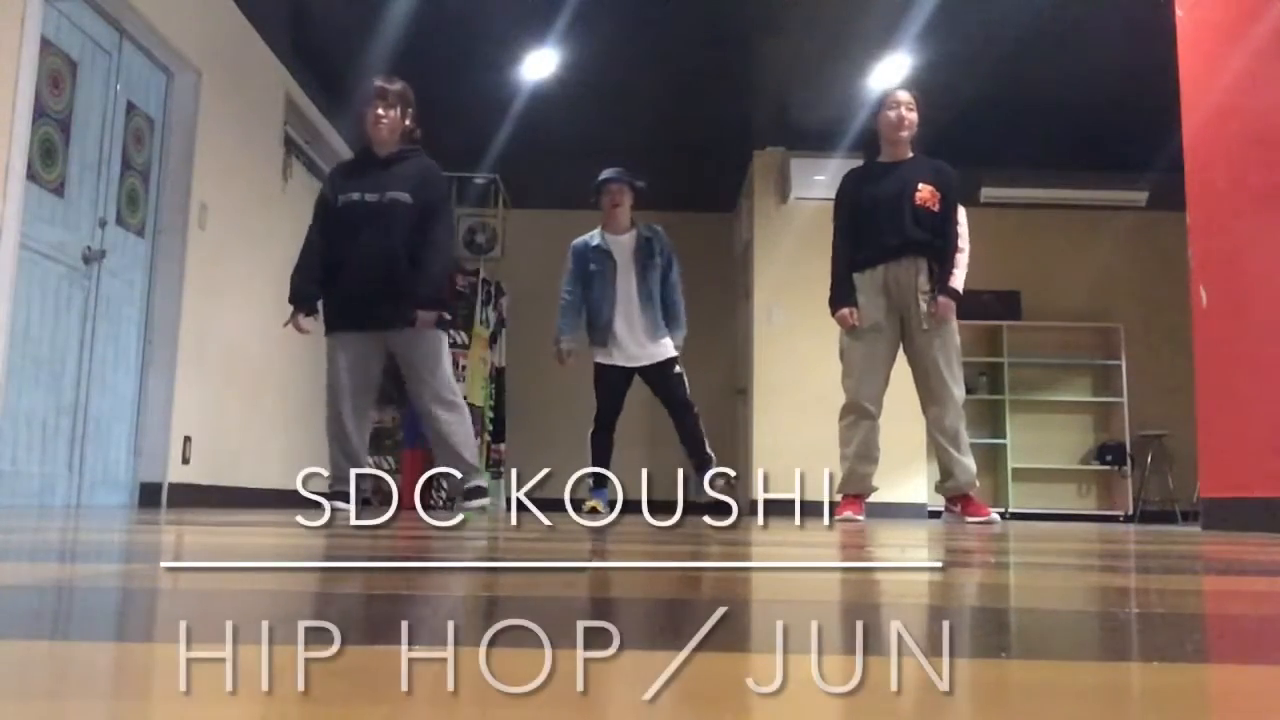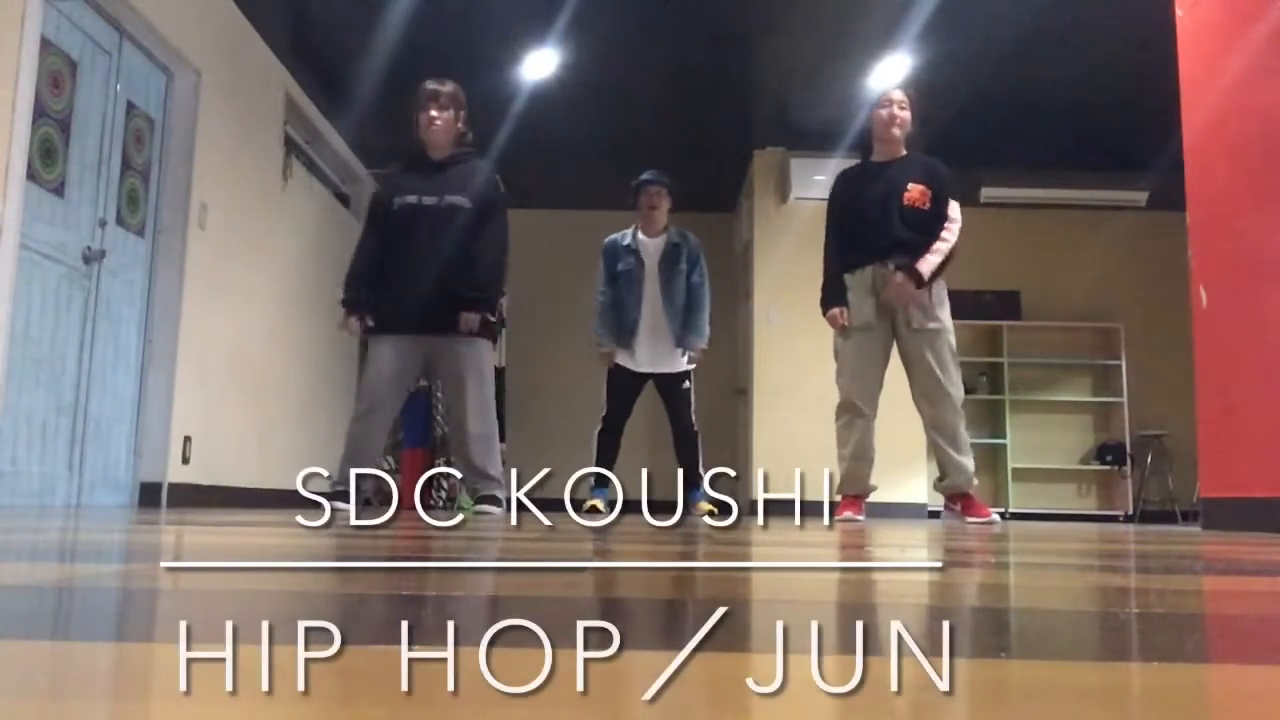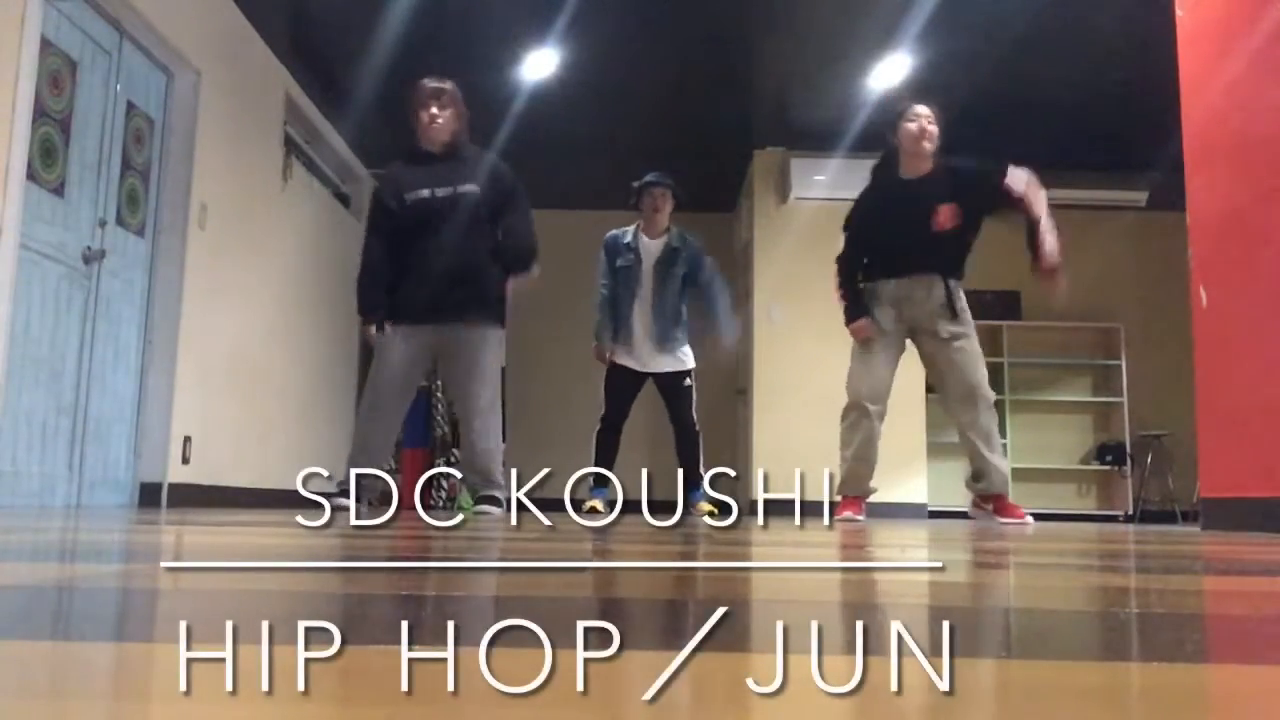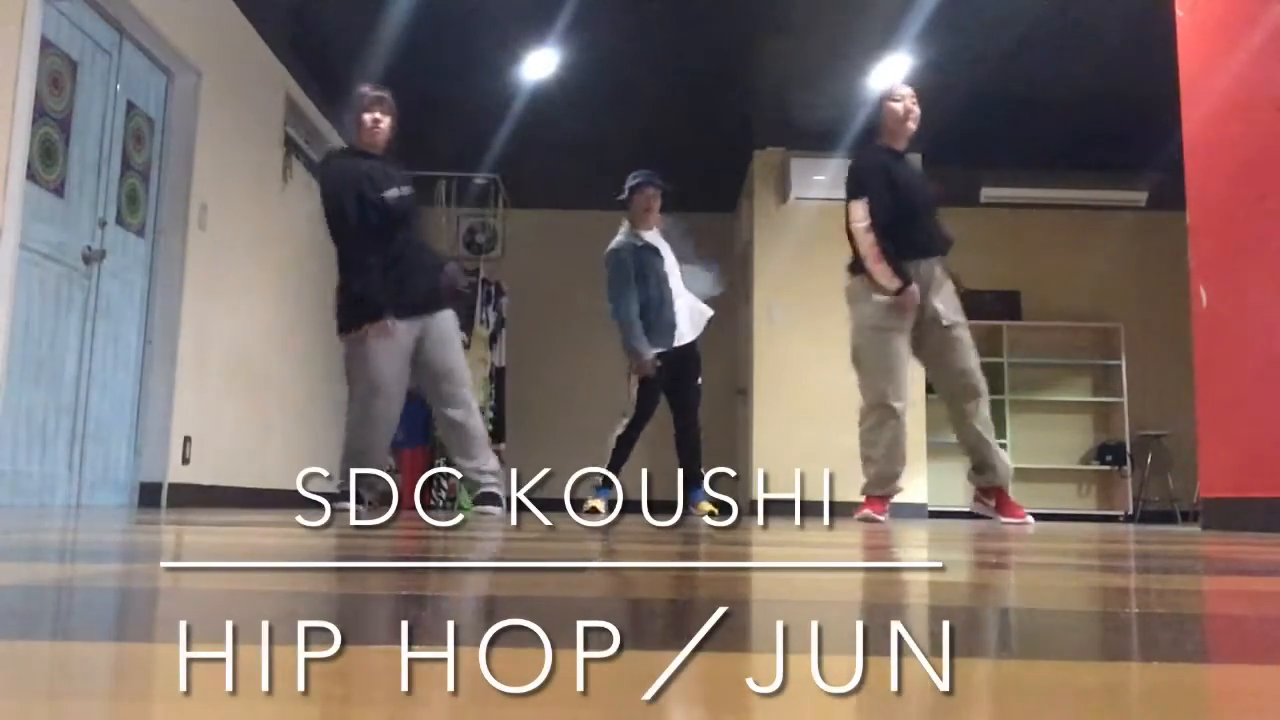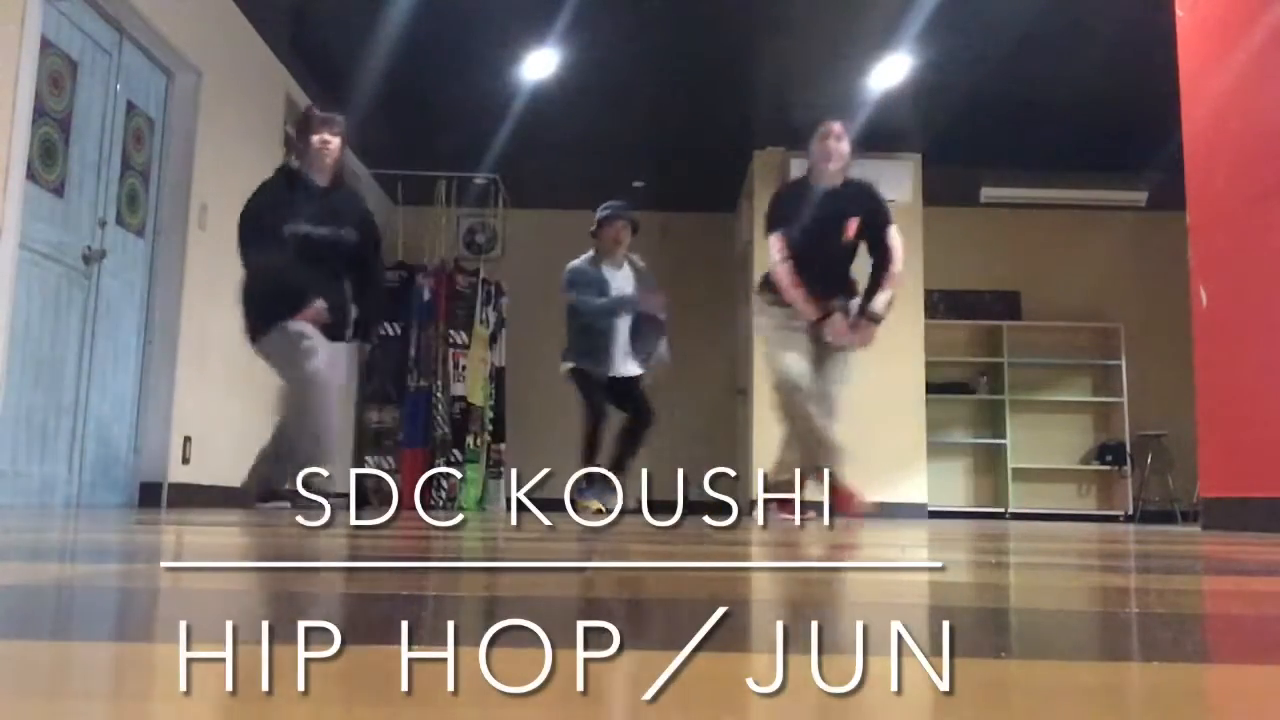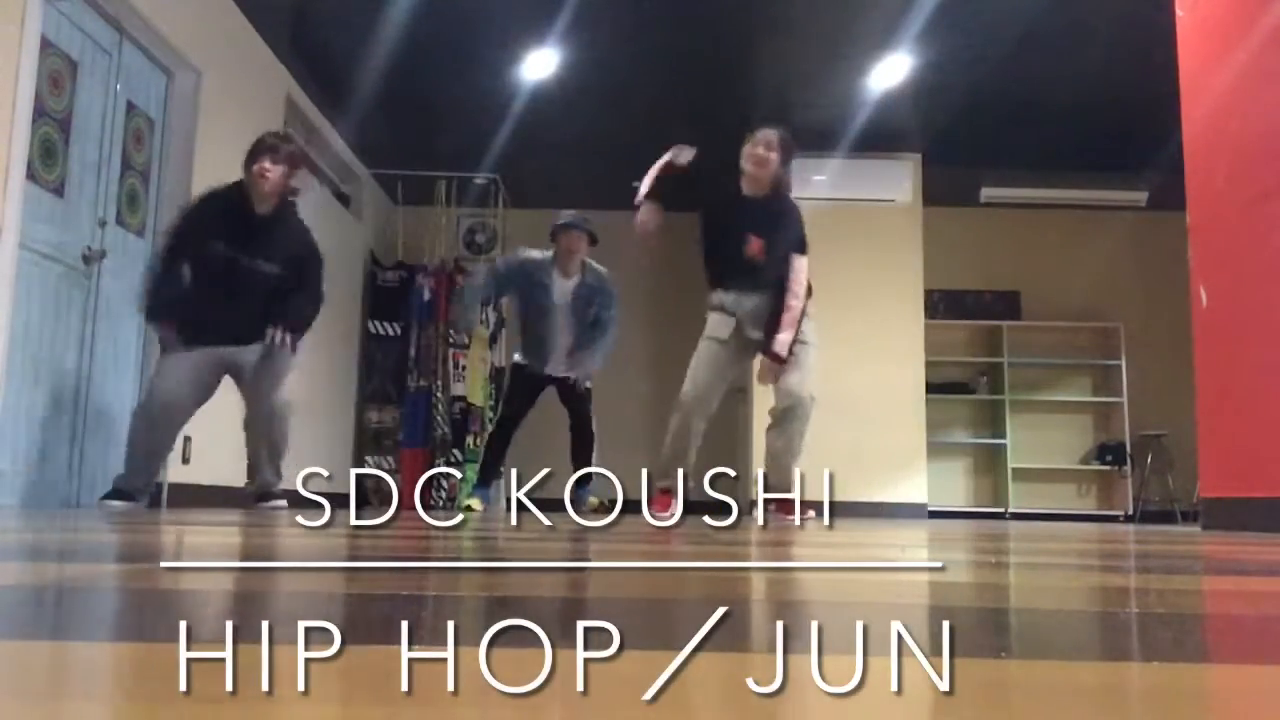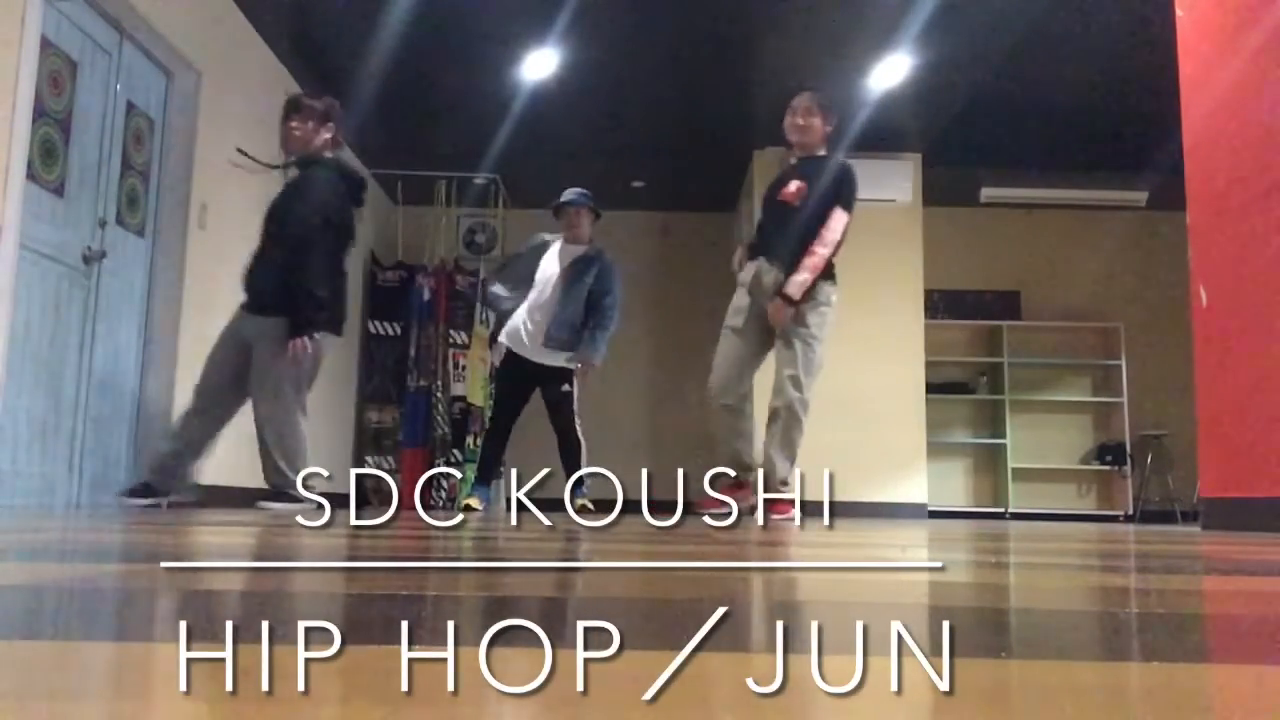
dt=0.4s
person 1, frame 1
left shoulder: (939, 174)
right shoulder: (856, 181)
left elbow: (956, 237)
right elbow: (842, 244)
left wrist: (949, 288)
right wrist: (841, 298)
left hip: (928, 285)
right hip: (870, 286)
left knee: (944, 393)
right knee: (861, 394)
left ankle: (959, 492)
right ankle: (853, 493)
person 1, frame 2
left shoulder: (931, 171)
right shoulder: (849, 181)
left elbow: (950, 229)
right elbow: (834, 245)
left wrist: (919, 272)
right wrist: (832, 298)
left hip: (920, 284)
right hip: (861, 287)
left knee: (941, 392)
right knee: (855, 395)
left ankle: (960, 491)
right ankle: (853, 493)
person 1, frame 3
left shoulder: (960, 176)
right shoulder: (876, 197)
left elbow: (1024, 188)
right elbow: (847, 259)
left wrist: (1044, 251)
right wrist: (854, 311)
left hip: (940, 296)
right hip: (886, 299)
left knee: (973, 395)
right knee: (864, 396)
left ankle: (990, 493)
right ankle: (852, 494)
person 1, frame 4
left shoulder: (908, 165)
right shoulder: (868, 164)
right elbow: (862, 229)
right wrist: (894, 284)
left hip: (932, 282)
right hip: (882, 286)
left knee: (968, 385)
right knee: (885, 396)
left ankle: (993, 489)
right ankle: (881, 491)
person 1, frame 5
left shoulder: (865, 197)
right shoulder: (790, 196)
left elbow: (892, 258)
right elbow: (779, 262)
left wrist: (872, 311)
right wrist: (818, 314)
left hip: (837, 307)
right hip: (784, 306)
left knee: (824, 400)
right knee: (792, 379)
left ankle: (785, 486)
right ankle: (833, 479)
person 1, frame 6
left shoulder: (784, 214)
right shoulder: (716, 183)
left elbow: (797, 285)
right elbow: (673, 160)
left wrist: (780, 348)
right wrist: (647, 204)
left hip: (781, 313)
right hip: (730, 307)
left knee: (796, 397)
right knee: (694, 397)
left ankle: (779, 492)
right ankle: (666, 488)
person 1, frame 7
left shoulder: (838, 173)
right shoulder: (786, 173)
left elbow: (827, 239)
left wrist: (793, 291)
right wrist: (746, 254)
left hip: (804, 292)
right hip: (754, 282)
left knee: (789, 393)
right knee: (722, 385)
left ankle: (777, 490)
right ankle: (739, 477)
person 2, frame 1
left shoulder: (425, 173)
right shoulder: (343, 177)
left elbow: (439, 243)
right elbow: (319, 243)
left wrist: (431, 299)
right wrist: (304, 298)
left hip: (412, 312)
right hip: (351, 312)
left knee: (440, 398)
right knee: (345, 405)
left ankle: (471, 483)
right ankle: (344, 490)
person 2, frame 2
left shoulder: (481, 177)
right shoulder: (396, 180)
left elbow: (491, 246)
right elbow: (371, 245)
left wrist: (479, 301)
right wrist: (356, 300)
left hip: (460, 319)
right hip: (396, 317)
left knee: (473, 409)
right knee: (373, 405)
left ankle: (487, 491)
right ankle: (348, 487)
person 2, frame 3
left shoulder: (485, 166)
right shoulder: (397, 177)
left elbow: (514, 215)
right elbow: (378, 247)
left wrist: (519, 261)
right wrist: (372, 307)
left hip: (475, 311)
right hip: (408, 312)
left knee: (481, 403)
right knee: (382, 400)
left ankle: (489, 489)
right ankle: (358, 486)
person 2, frame 4
left shoulder: (387, 169)
right shoulder: (344, 172)
right elbow: (353, 244)
left wrist: (434, 270)
right wrist: (371, 306)
left hip: (427, 303)
right hip: (378, 311)
left knee: (456, 394)
right knee: (375, 403)
left ankle: (486, 484)
right ankle: (360, 491)
person 2, frame 5
left shoulder: (352, 205)
right shoulder: (276, 194)
left elbow: (367, 268)
right elbow: (257, 253)
left wrist: (366, 324)
right wrist: (302, 296)
left hip: (332, 321)
right hip: (279, 315)
left knee: (329, 402)
right knee: (316, 382)
left ankle: (268, 482)
right ankle: (327, 482)
person 2, frame 6
left shoulder: (294, 235)
right shoulder: (217, 207)
left elbow: (309, 291)
right elbow: (173, 260)
left wrist: (291, 325)
right wrist: (164, 319)
left hip: (258, 340)
right hip: (198, 335)
left knee: (269, 405)
right knee: (160, 404)
left ankle: (267, 486)
right ankle: (133, 486)
person 2, frame 7
left shoulder: (322, 183)
right shoulder: (310, 179)
left elbow: (309, 252)
left wrist: (308, 321)
left hip: (293, 315)
right hip: (267, 308)
left knee: (276, 401)
right knee: (213, 390)
left ankle: (292, 488)
right ankle: (165, 478)
person 3, frame 1
left shoulder: (655, 239)
right shoulder: (583, 248)
left elbow: (671, 288)
right elbow: (572, 296)
left wrist: (677, 332)
right wrist: (564, 337)
left hip: (656, 347)
right hip: (610, 351)
left knee: (683, 408)
right knee: (604, 420)
left ankle: (706, 472)
right ankle: (599, 491)
person 3, frame 2
left shoulder: (688, 245)
right shoulder: (615, 247)
left elbow: (700, 294)
right elbow: (606, 298)
left wrist: (698, 339)
right wrist: (605, 341)
left hip: (674, 354)
right hip: (627, 354)
left knee: (685, 424)
right knee: (612, 421)
left ankle: (696, 493)
right ankle: (600, 491)
person 3, frame 3
left shoulder: (687, 247)
right shoulder: (616, 243)
left elbow: (711, 286)
right elbow: (605, 293)
left wrist: (725, 327)
right wrist: (602, 336)
left hip: (673, 354)
right hip: (625, 353)
left knee: (686, 423)
right knee: (611, 420)
left ankle: (696, 493)
right ankle: (599, 491)
person 3, frame 4
left shoulder: (661, 234)
right shoulder: (622, 249)
right elbow: (624, 305)
right wrist: (638, 350)
left hip: (686, 340)
right hip: (653, 349)
left knee: (689, 420)
right knee: (638, 416)
left ankle: (695, 493)
right ankle: (603, 490)
person 3, frame 5
left shoulder: (639, 270)
right shoulder: (580, 271)
left elbow: (655, 312)
right elbow: (587, 310)
left wrist: (655, 346)
right wrist: (631, 301)
left hip: (623, 365)
right hip: (586, 361)
left knee: (642, 415)
right knee: (596, 415)
left ankle: (599, 483)
right ankle: (588, 488)
person 3, frame 6
left shoulder: (599, 281)
right shoulder: (530, 266)
left elbow: (606, 326)
right elbow: (492, 282)
left wrist: (589, 360)
right wrist: (469, 309)
left hip: (573, 367)
right hip: (532, 363)
left knee: (583, 423)
right knee: (506, 421)
left ankle: (583, 492)
right ankle: (482, 489)
person 3, frame 7
left shoulder: (599, 263)
right shoulder: (545, 247)
left elbow: (607, 313)
right elbow: (514, 273)
left wrist: (591, 353)
right wrist: (501, 299)
left hip: (559, 357)
right hip: (519, 349)
left knee: (565, 423)
right knee: (500, 419)
left ankle: (578, 492)
right ankle: (481, 488)
